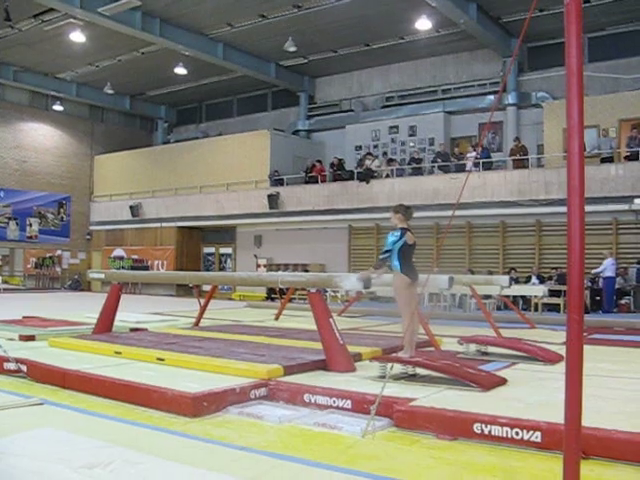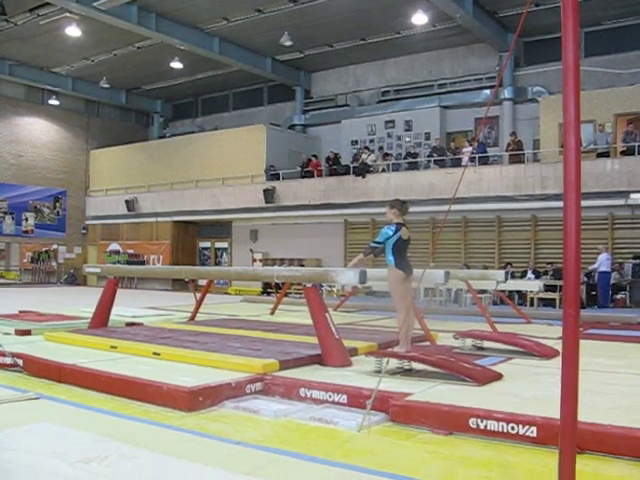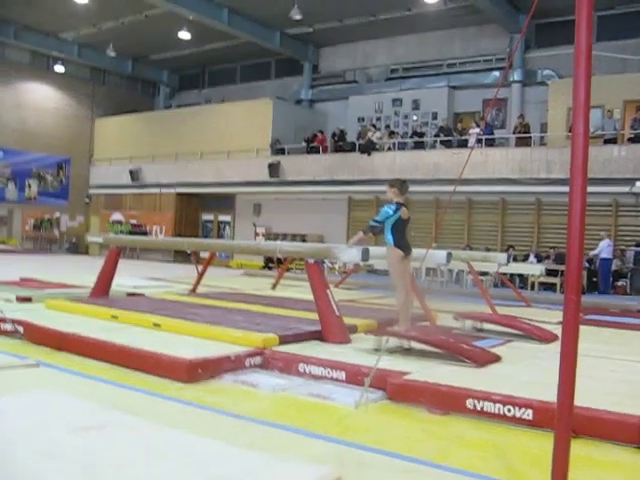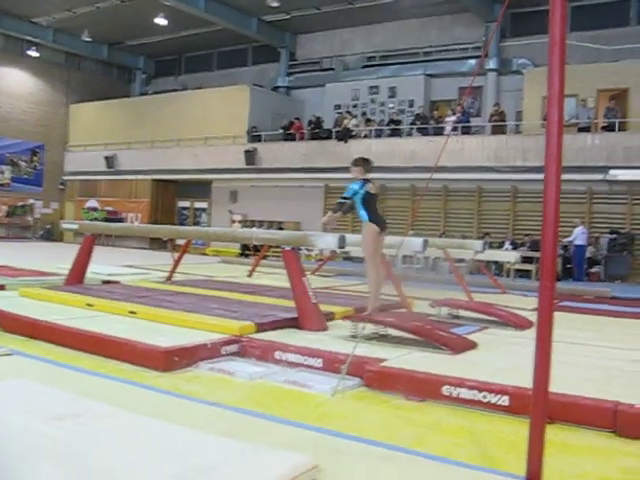
dt=0.3s
person 1, frame 1
left shoulder: (396, 234)
right shoulder: (409, 234)
left elbow: (385, 255)
left wrist: (371, 272)
right wrist: (379, 271)
left hip: (402, 276)
right hip: (411, 274)
left knee: (406, 314)
right knee: (412, 313)
left ankle: (407, 349)
right ankle: (411, 348)
person 1, frame 2
left shoulder: (390, 229)
right shoulder: (404, 229)
left elbow: (375, 245)
right elbow: (385, 248)
left wrist: (358, 259)
right wrist: (365, 258)
left hip: (396, 270)
right hip: (405, 269)
left knee: (401, 309)
right knee: (408, 308)
left ankle: (402, 345)
right ankle: (407, 343)
person 1, frame 3
left shoulder: (391, 207)
right shoulder: (403, 208)
left elbow: (374, 224)
right elbow: (383, 227)
left wrist: (358, 237)
right wrist: (364, 237)
left hip: (396, 249)
right hip: (404, 248)
left knee: (401, 288)
right knee: (405, 287)
left ankle: (403, 323)
right ankle: (405, 321)
person 1, frame 4
left shoulder: (356, 184)
right shoulder: (370, 185)
left elbow: (342, 202)
right elbow: (353, 204)
left wrist: (328, 216)
right wrist: (335, 216)
left hip: (371, 225)
right hip: (379, 224)
left knee: (371, 263)
right knee: (376, 263)
left ankle: (373, 301)
right ankle: (375, 299)
